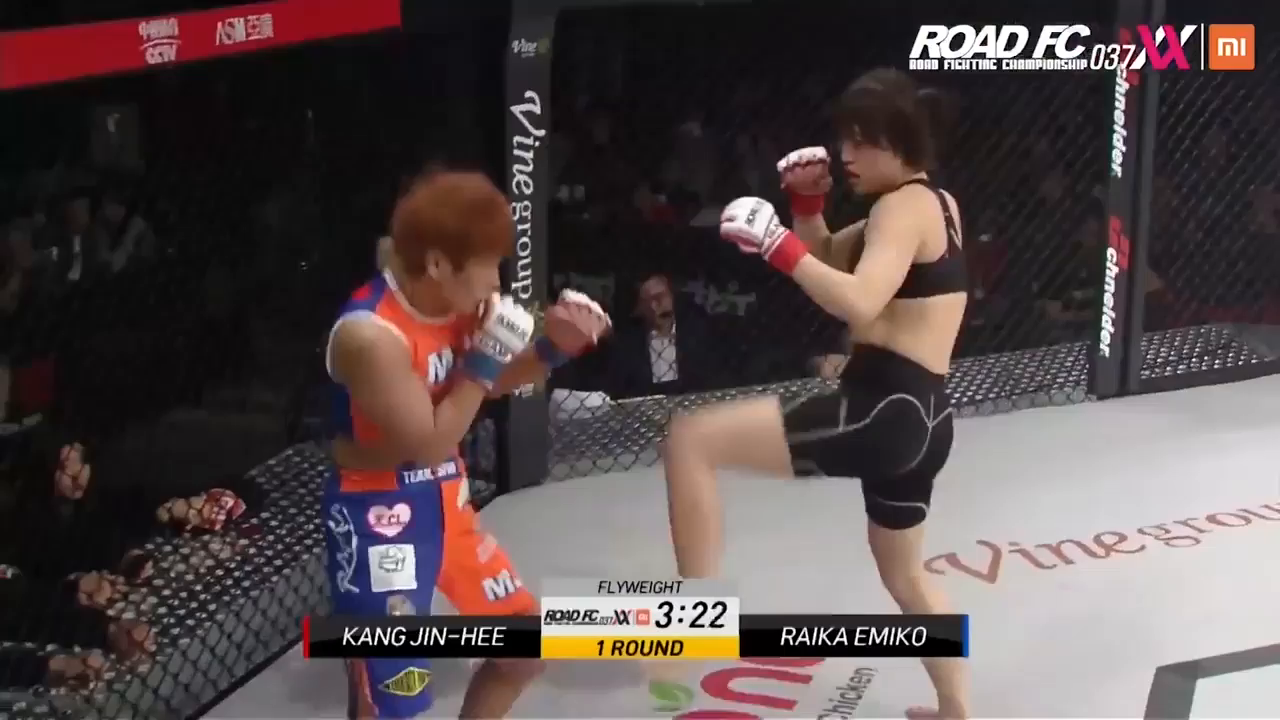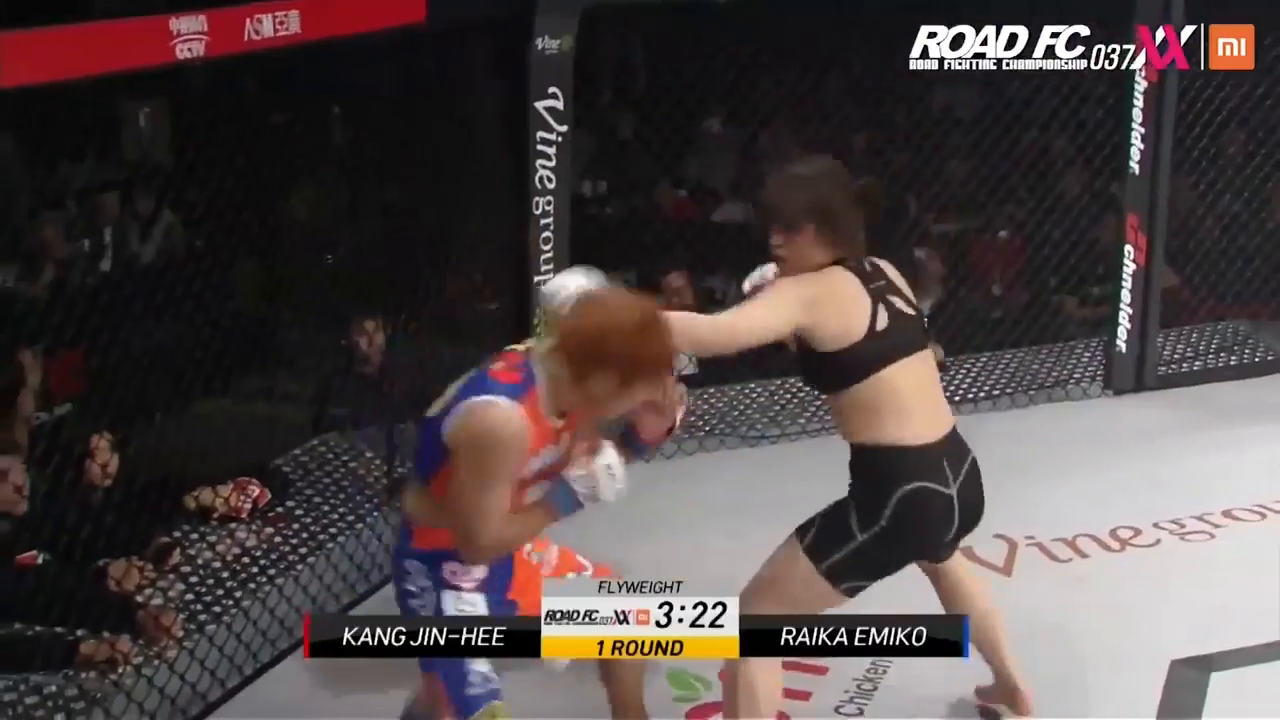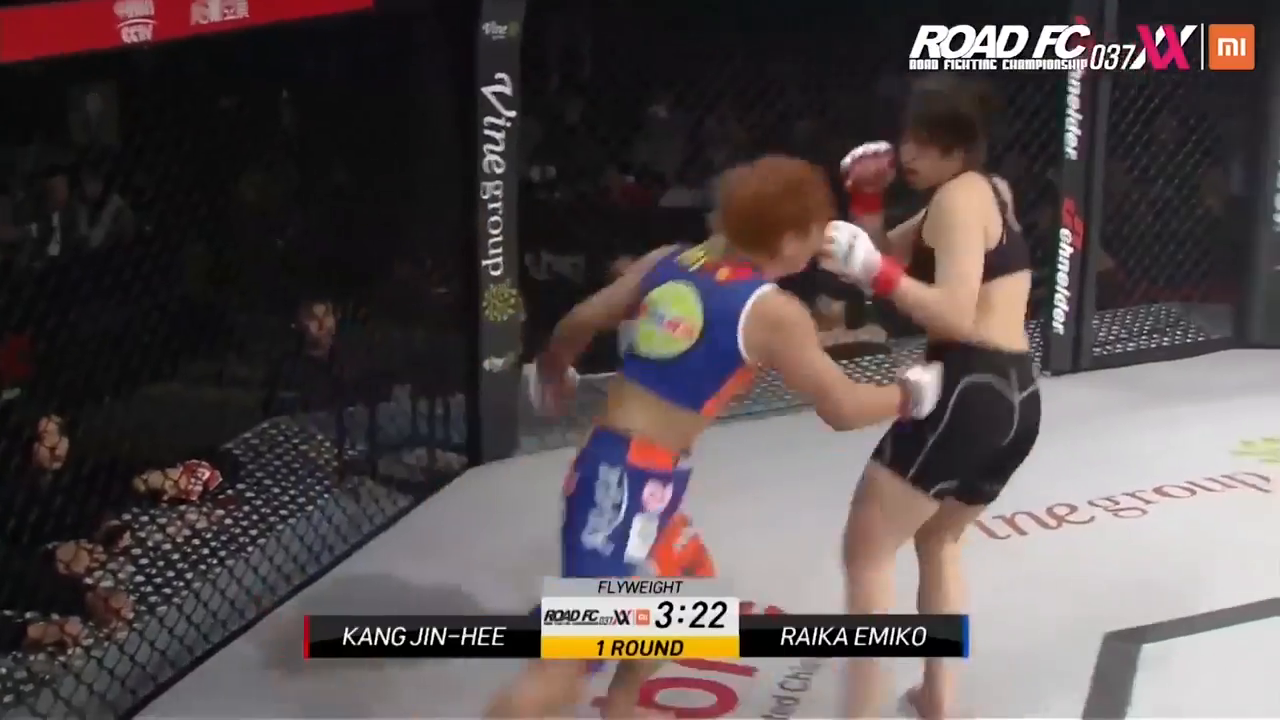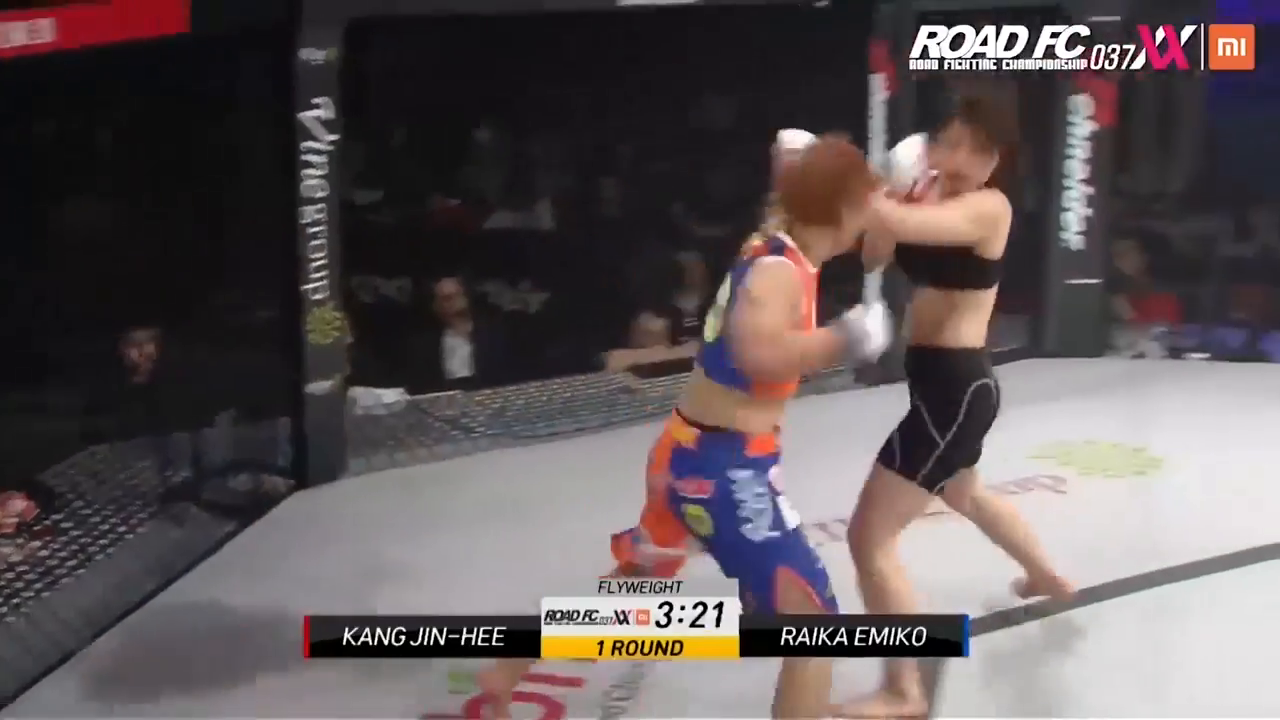
dt=0.3s
person 1, frame 1
left shoulder: (901, 208)
right shoulder: (933, 200)
left elbow: (859, 302)
right elbow: (834, 260)
left wrist: (780, 244)
right wrist: (806, 203)
left hip: (881, 407)
right hip: (927, 416)
left knee: (688, 438)
right knee: (903, 574)
person 1, frame 2
left shoulder: (810, 293)
right shoulder: (881, 274)
left elbow: (716, 335)
left hip: (897, 498)
right hip: (958, 480)
left knee: (754, 618)
right knee: (940, 560)
person 1, frame 3
left shoulder: (956, 198)
right shoulder: (989, 192)
left elbow: (954, 318)
right elbow: (899, 251)
left wrist: (877, 273)
right wrist: (866, 199)
left hip: (970, 399)
right hip: (1015, 404)
left knee: (865, 552)
right knee: (937, 542)
person 1, frame 4
left shoulder: (985, 209)
right shoulder: (934, 194)
left elbow: (899, 226)
right elbow: (874, 242)
right wrist: (906, 189)
left hip: (950, 389)
right hip: (955, 384)
left knee: (868, 540)
right knee: (962, 492)
right ankle: (1051, 578)
person 2, frame 1
left shoulder: (454, 298)
right shoulder: (367, 334)
left elbow: (499, 379)
right elbow: (426, 442)
left wrist: (552, 342)
right wrist: (482, 362)
left hip: (445, 503)
right hip: (376, 517)
person 2, frame 2
left shoulder: (556, 363)
right shoulder: (499, 421)
left elbow: (583, 460)
right elbow: (479, 544)
right wrist: (566, 499)
left hip: (504, 545)
right hip: (444, 567)
person 2, frame 3
left shoulder: (667, 262)
right shoulder: (771, 311)
left elbow: (580, 322)
right elbow: (843, 408)
left wrist: (551, 371)
right wrist: (910, 393)
left hip: (644, 479)
right hip: (624, 487)
right knee: (565, 666)
person 2, frame 4
left shoulder: (773, 253)
right shoulder: (777, 276)
right elbow: (760, 355)
right wrist: (849, 336)
left hip: (683, 457)
right hip: (729, 471)
